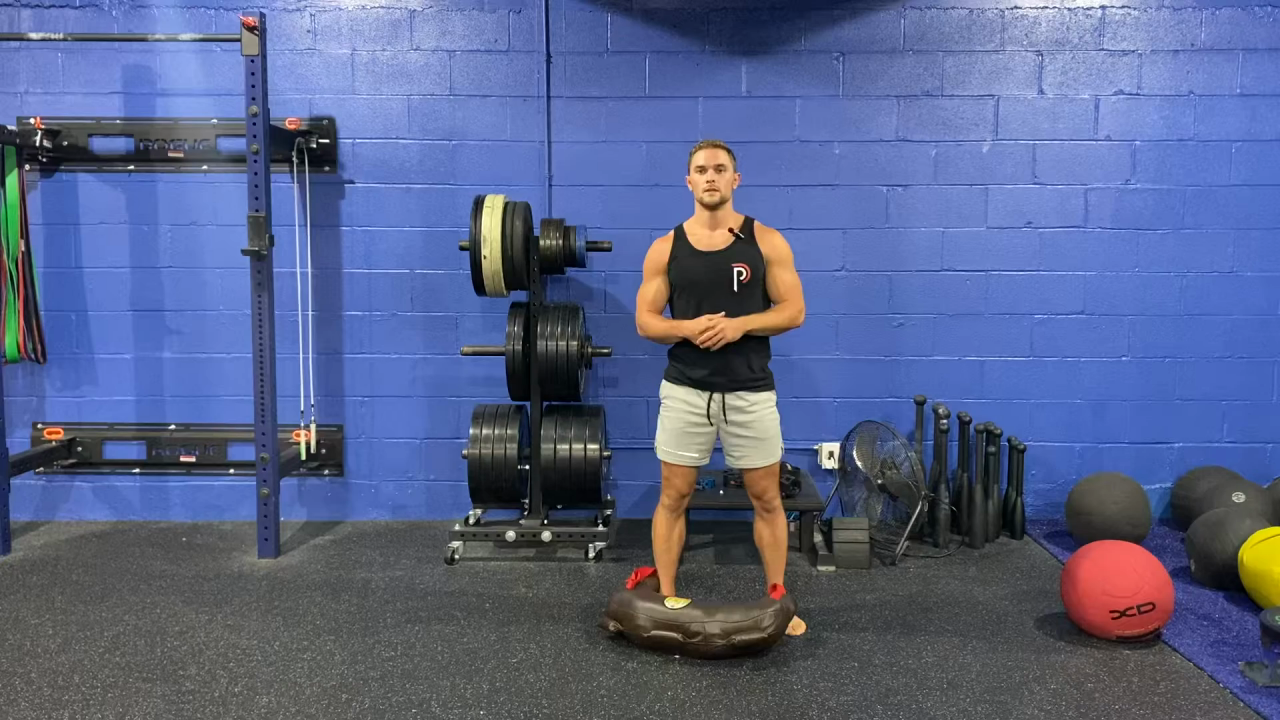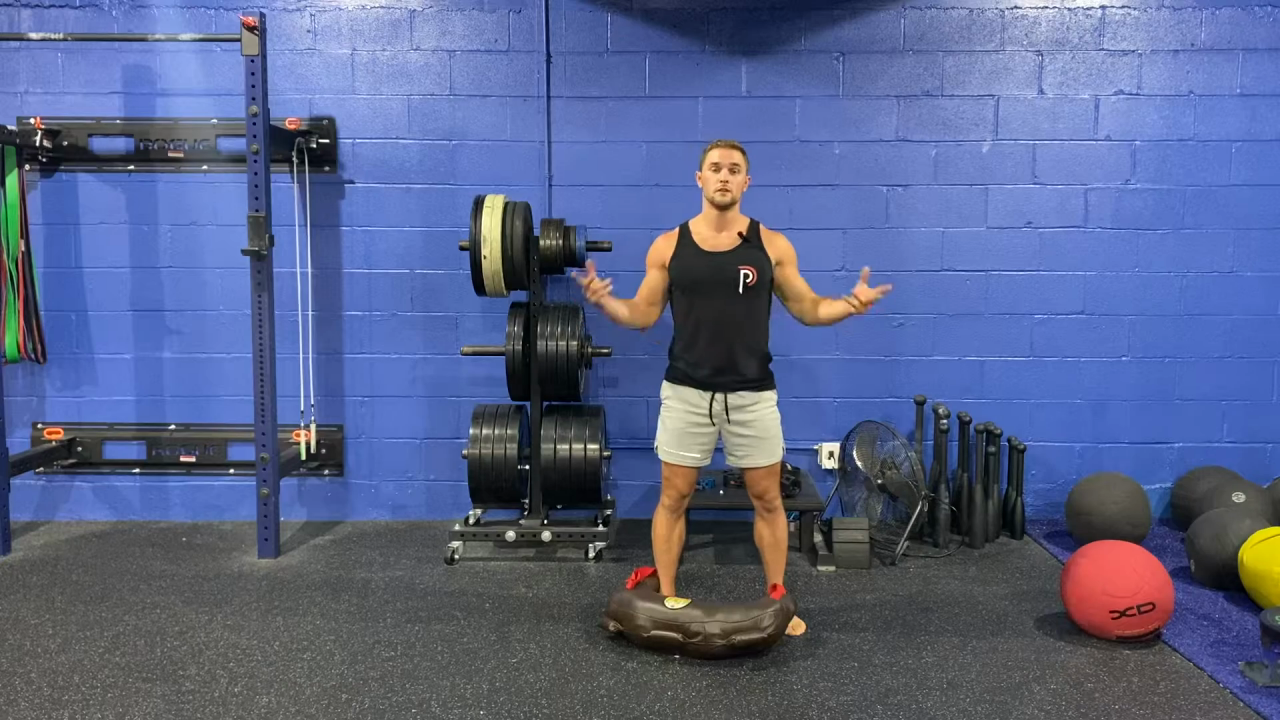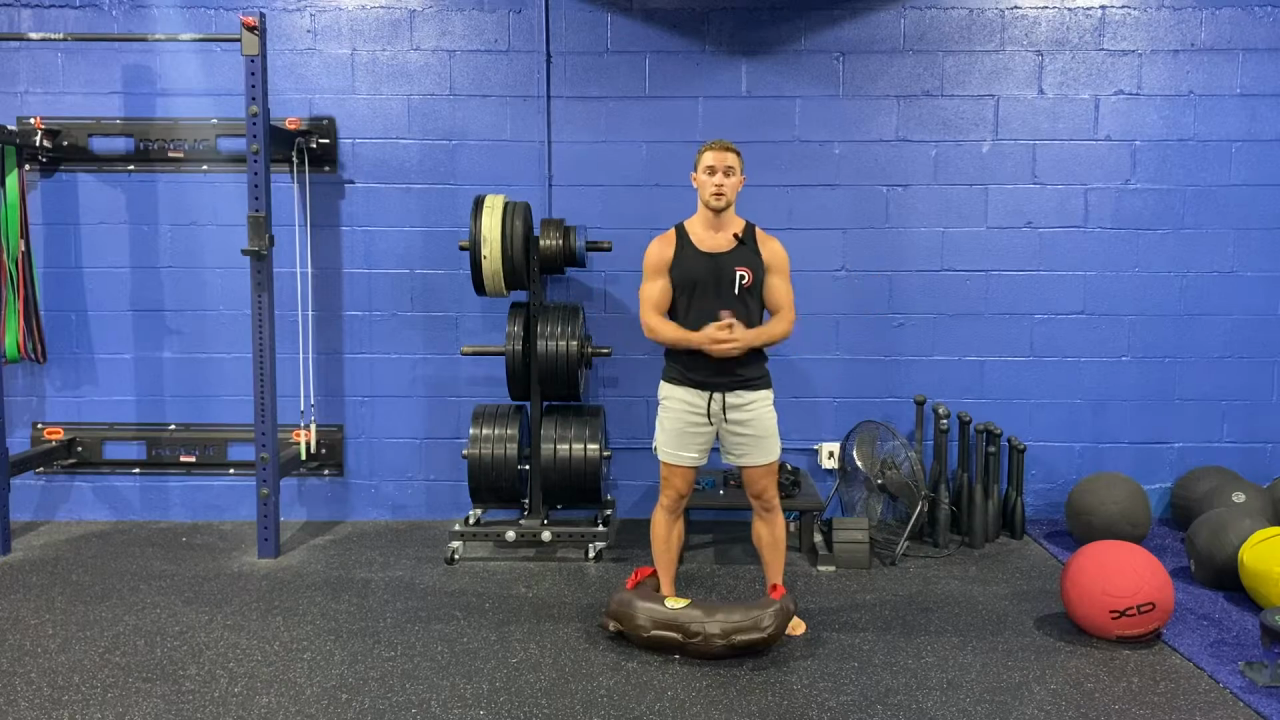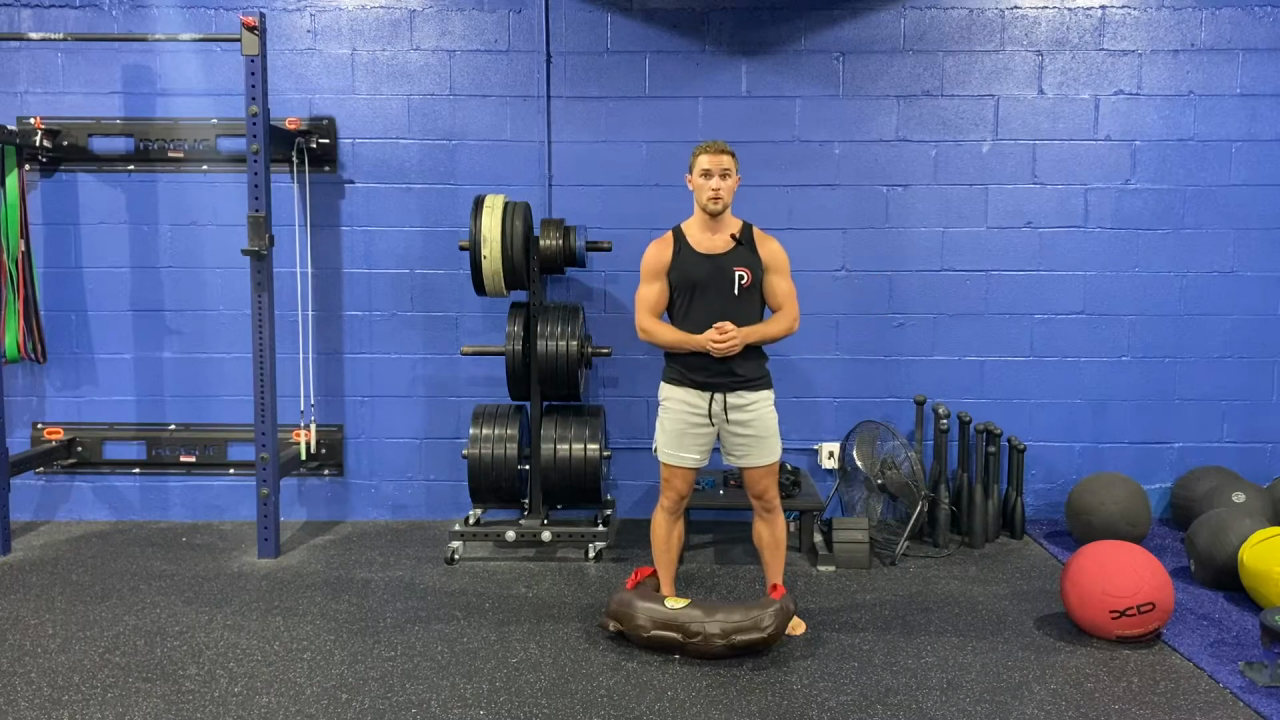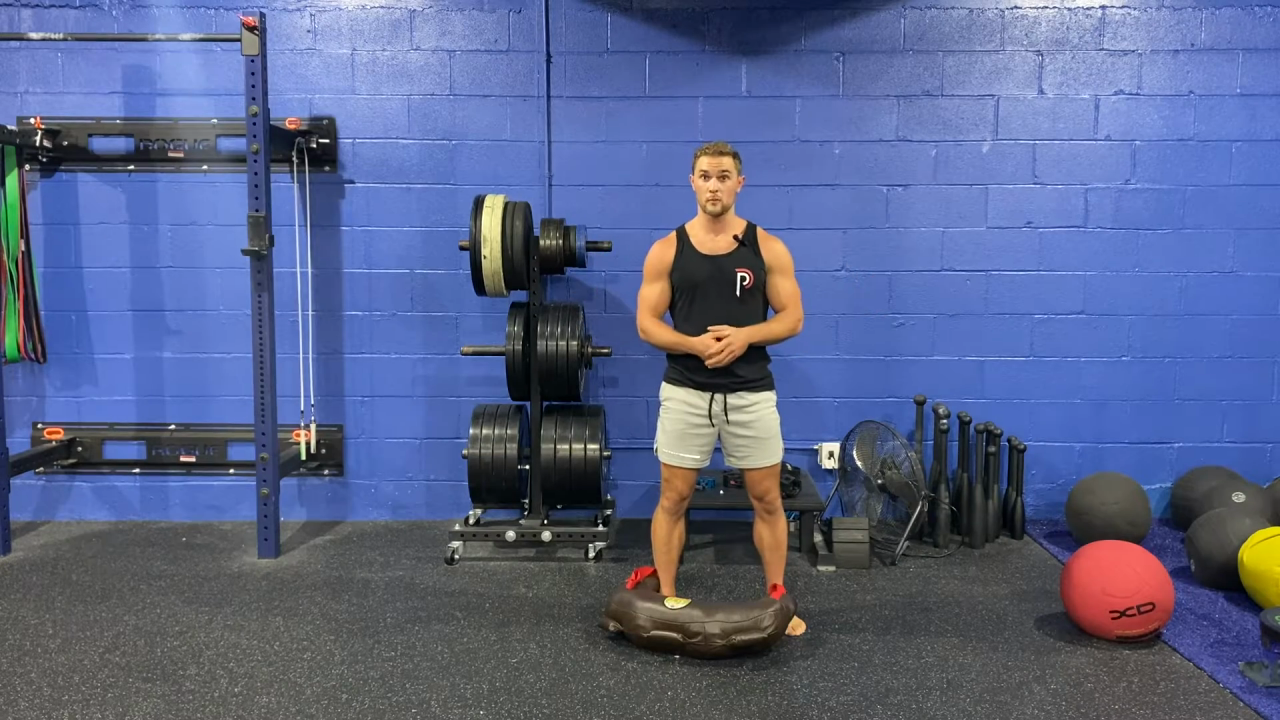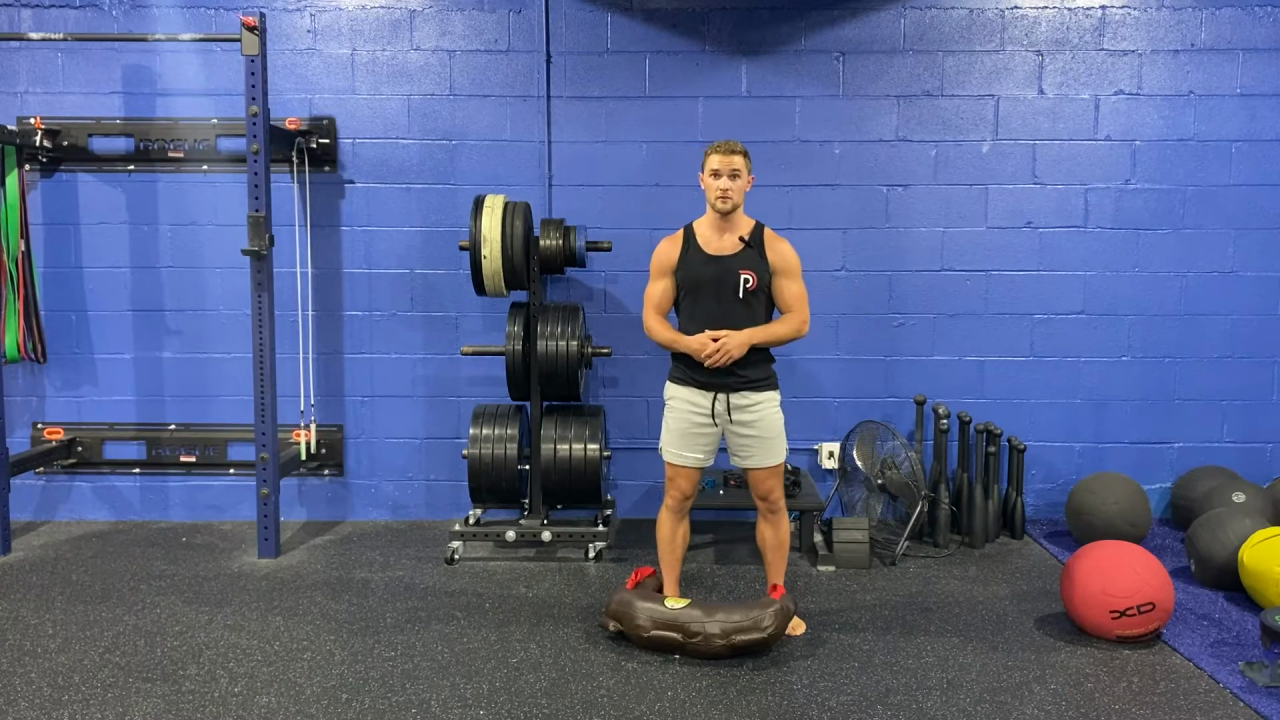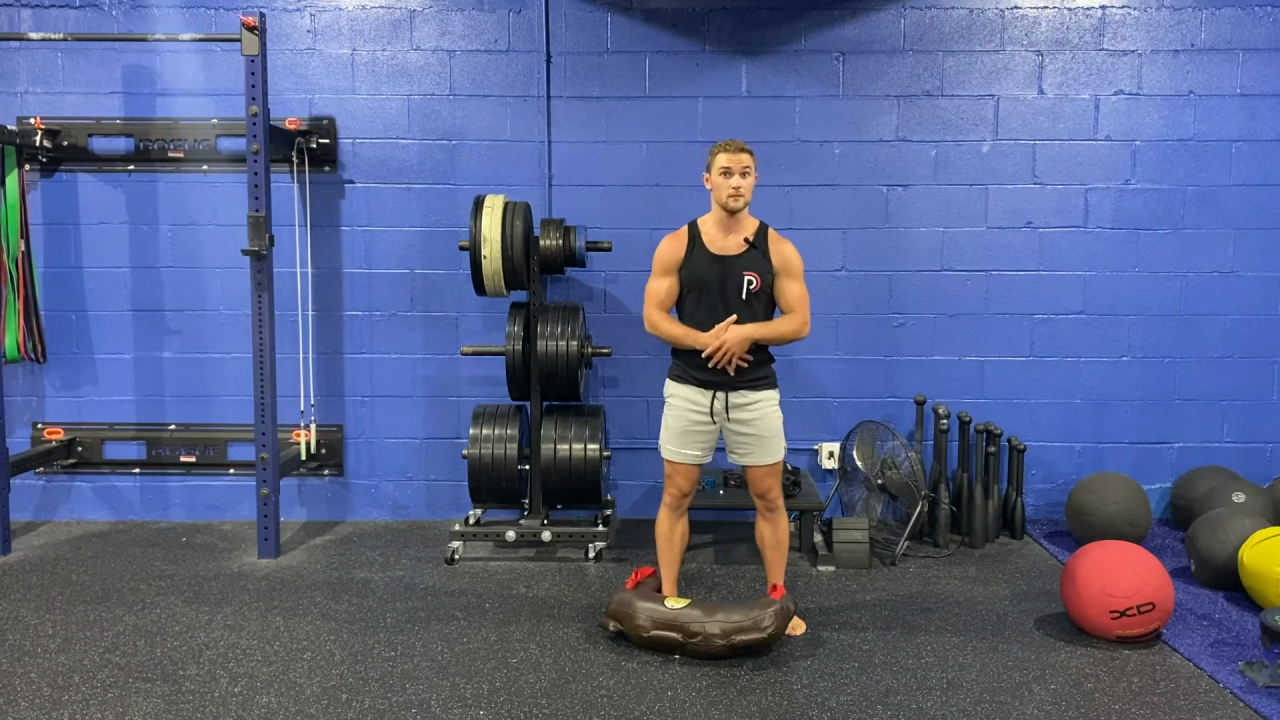
dt=0.4s
person 1, frame 1
left shoulder: (767, 241)
right shoulder: (665, 248)
left elbow: (794, 311)
right elbow: (645, 321)
left wrist: (739, 325)
right wrist: (686, 329)
left hip: (751, 392)
right hip: (684, 390)
left knee: (766, 498)
right knee: (673, 497)
right ankle: (666, 600)
person 1, frame 2
left shoulder: (773, 245)
right shoulder: (669, 244)
left elbow: (807, 308)
right elbow: (643, 314)
left wrist: (850, 305)
right wrist: (606, 301)
left hip: (753, 393)
right hip: (686, 392)
left knee: (767, 499)
right knee: (674, 497)
right ankle: (666, 600)
person 1, frame 3
left shoulder: (765, 247)
right shoulder: (665, 246)
left elbow: (784, 318)
right elbow: (651, 321)
left wrist: (747, 338)
right wrist: (700, 339)
left hip: (749, 391)
right hip: (683, 390)
left knee: (764, 498)
right knee: (672, 496)
right ankle: (665, 599)
person 1, frame 4
left shoulder: (764, 246)
right shoulder: (663, 250)
left elbow: (789, 317)
right elbow: (645, 324)
left wrist: (743, 335)
right wrist: (699, 340)
left hip: (750, 392)
right hip: (684, 392)
left knee: (766, 498)
right knee: (672, 498)
right ankle: (666, 600)
person 1, frame 5
left shoulder: (767, 247)
right shoulder: (666, 250)
left elbow: (792, 318)
right elbow: (647, 323)
left wrist: (745, 335)
right wrist: (693, 343)
left hip: (752, 392)
right hip: (686, 392)
left knee: (768, 500)
right knee: (673, 499)
right ankle: (667, 600)
person 1, frame 6
left shoulder: (775, 249)
right shoulder: (672, 248)
left elbow: (798, 320)
right elbow: (652, 319)
left wrist: (745, 337)
right wrist: (690, 343)
left hip: (755, 393)
right hip: (689, 391)
left knee: (771, 500)
right knee: (677, 498)
right ankle: (670, 599)
person 1, frame 7
left shoulder: (779, 250)
right shoulder: (676, 245)
left elbow: (799, 323)
right elbow: (653, 317)
left wrist: (747, 333)
right wrist: (706, 342)
left hip: (755, 391)
right hip: (689, 389)
left knee: (769, 498)
right knee: (676, 495)
right ankle: (668, 599)
